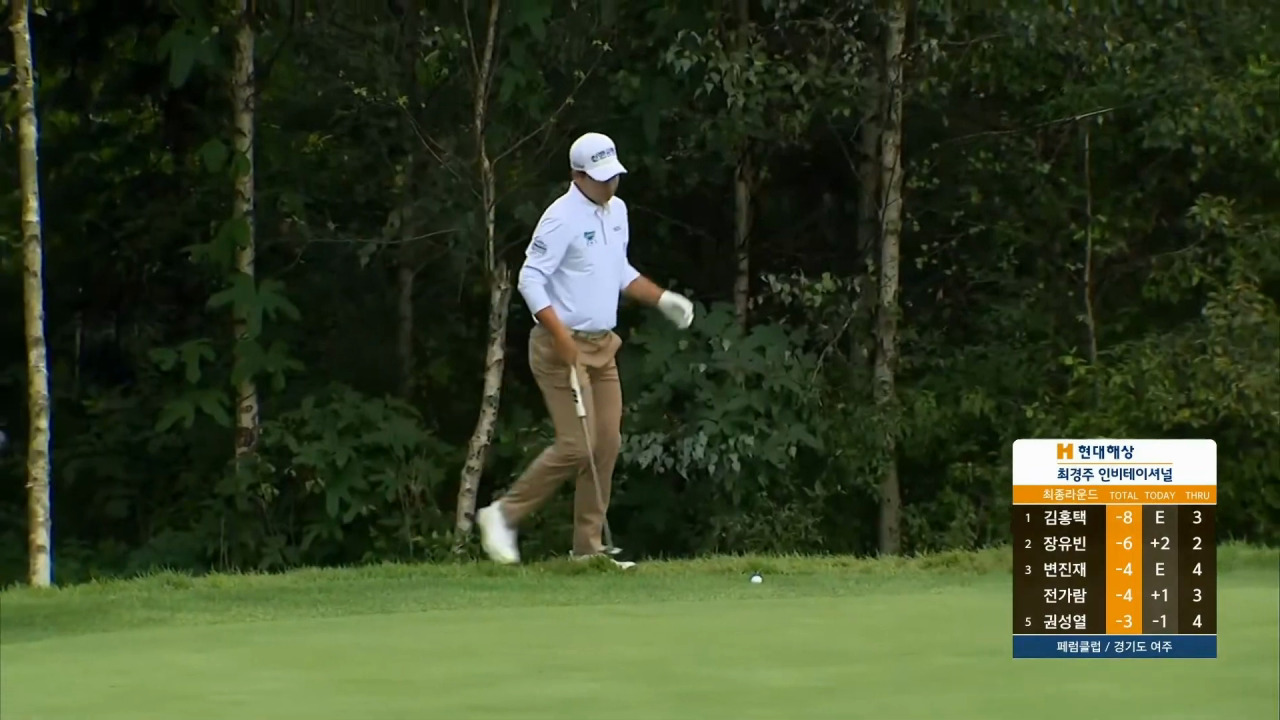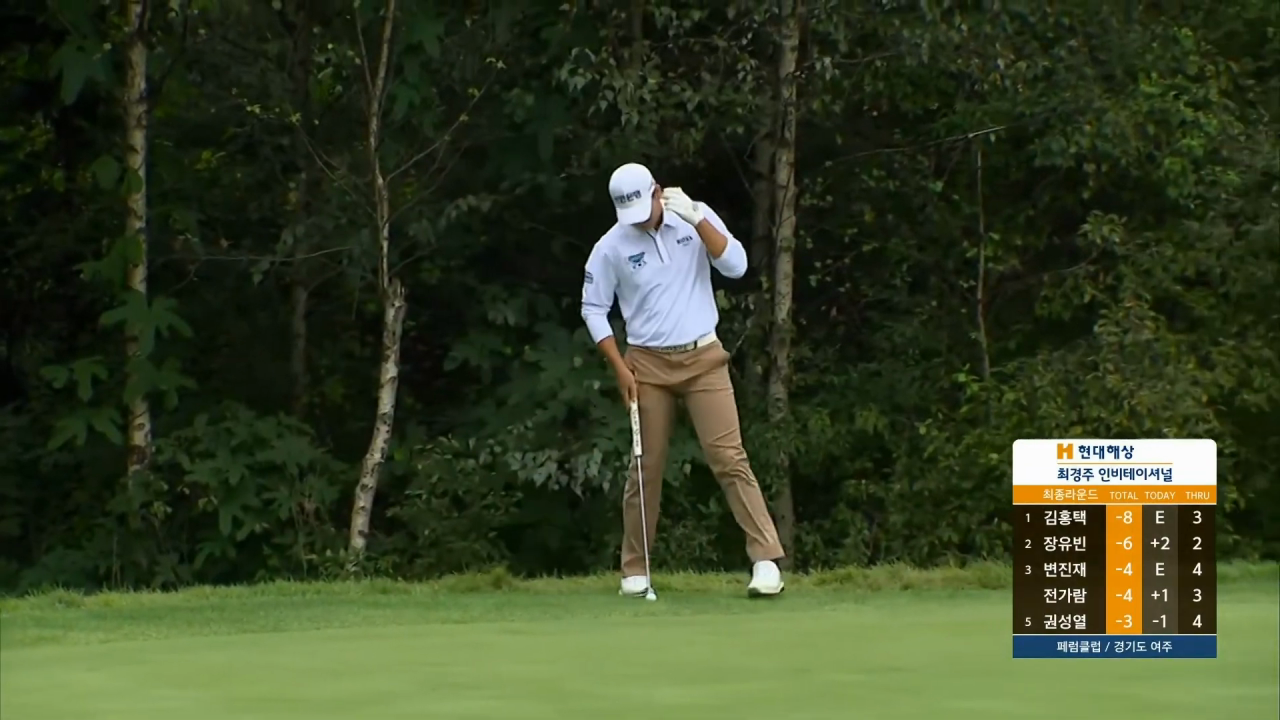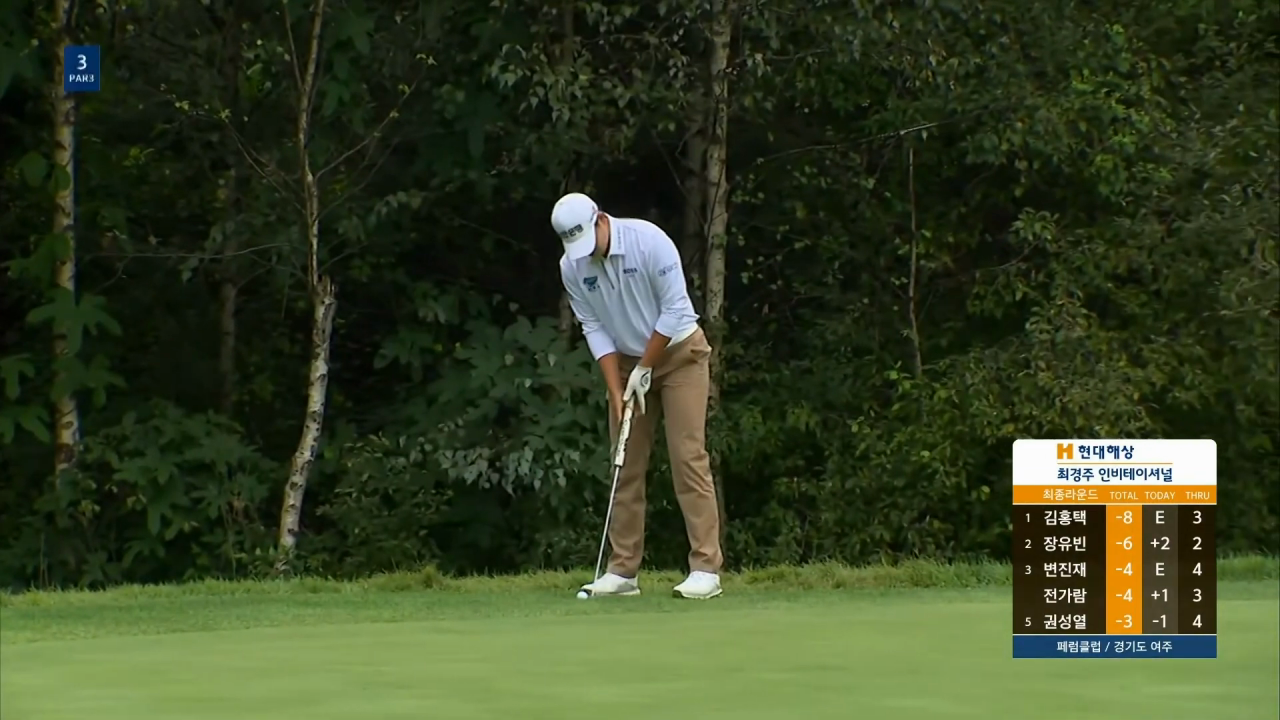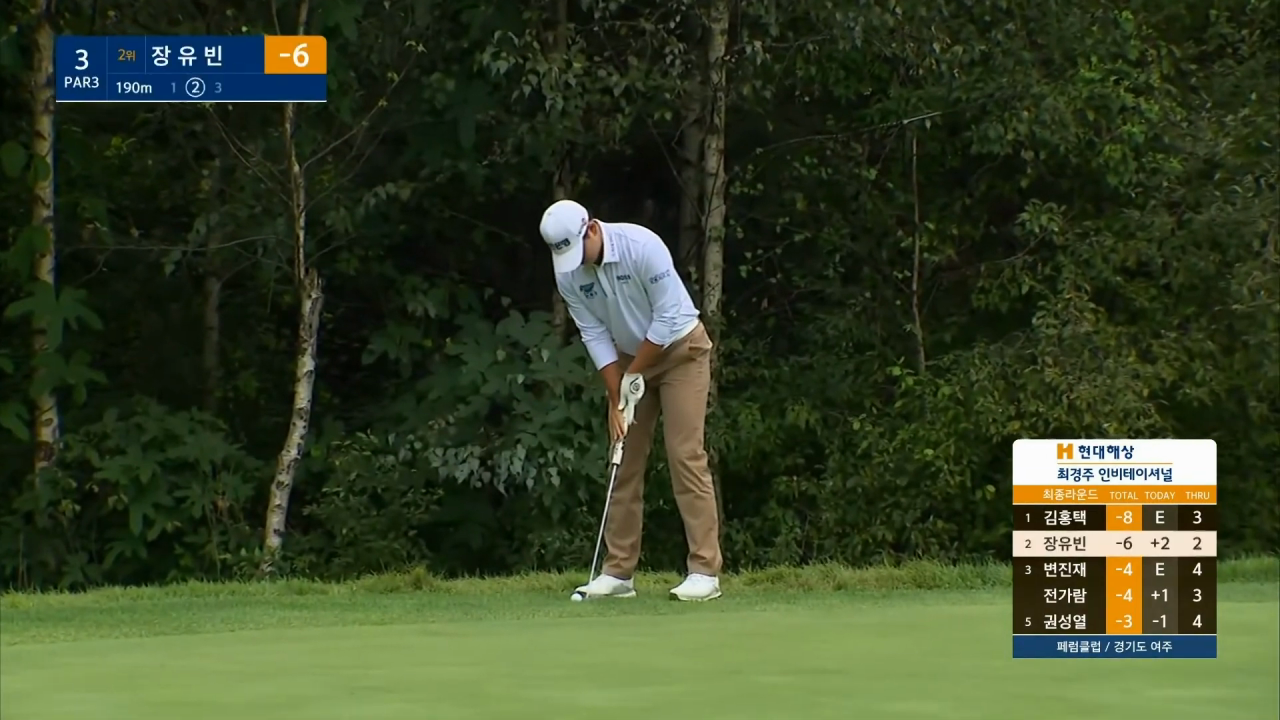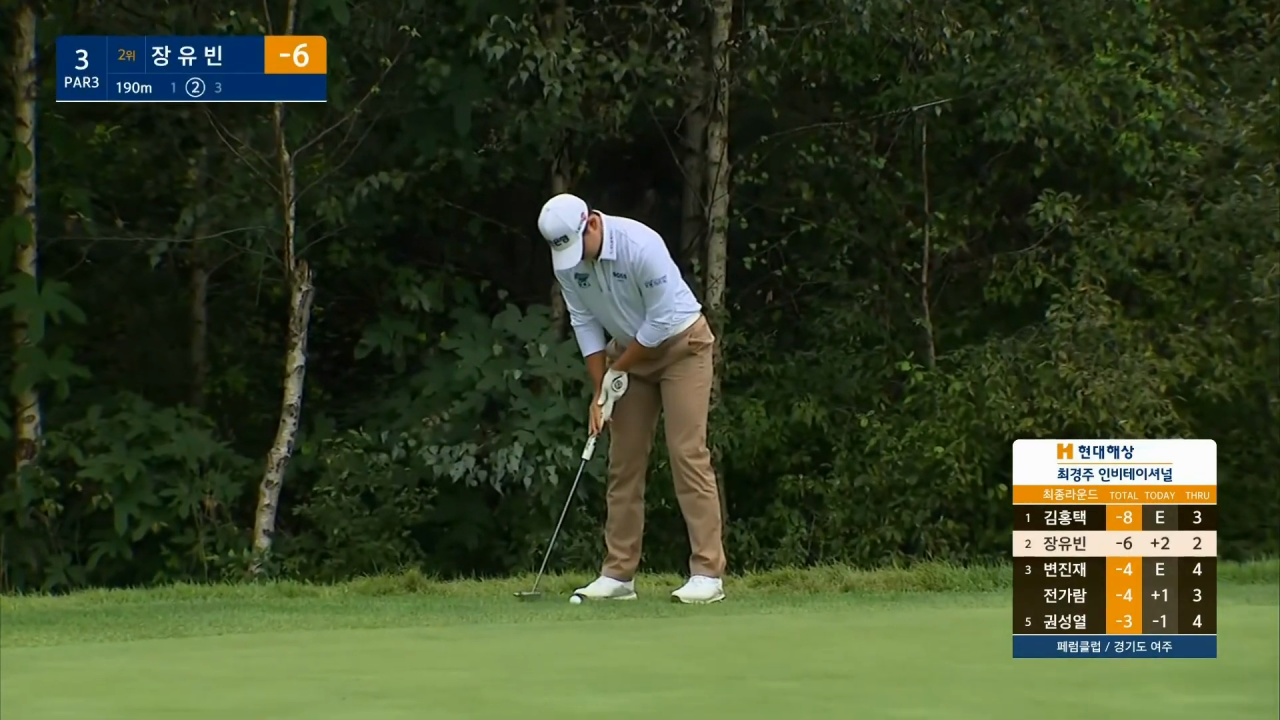
dt=1s
person 1, frame 1
left shoulder: (616, 210)
right shoulder: (561, 216)
right elbow: (530, 278)
left wrist: (663, 299)
right wrist: (560, 335)
left hip: (602, 345)
right hip: (562, 347)
left knee: (606, 447)
right knee: (575, 446)
left ankle: (587, 547)
right ankle: (505, 513)
person 1, frame 2
left shoulder: (697, 216)
right shoulder: (610, 246)
left elbow: (737, 266)
right elbow: (593, 308)
left wrist: (697, 219)
right wrist: (619, 367)
left hip: (704, 358)
right hip: (649, 364)
left knee: (729, 457)
right knee: (647, 467)
left ankle: (766, 561)
right ankle: (634, 570)
person 1, frame 3
left shoulder: (649, 240)
right shoulder: (571, 266)
left elbow: (675, 309)
right elbow: (594, 328)
left wrist: (644, 368)
right wrist: (615, 389)
left hip: (680, 353)
right hip: (627, 363)
left knee: (687, 456)
right knee: (627, 465)
left ankle: (705, 568)
right ankle: (623, 570)
person 1, frame 4
left shoulder: (642, 246)
right shoulder: (566, 273)
left elbow: (668, 318)
right elbow: (595, 335)
left wrist: (634, 375)
right wrist: (616, 399)
left hip: (680, 350)
right hip: (629, 356)
left knee: (685, 455)
right knee: (625, 461)
left ankle: (704, 571)
right ankle: (618, 572)
person 1, frame 5
left shoulder: (641, 245)
right shoulder: (564, 259)
left elbow: (661, 321)
right elbow: (584, 322)
left wrist: (617, 371)
right wrist: (599, 389)
left hip: (681, 344)
right hip: (629, 350)
left knee: (687, 453)
right knee: (624, 460)
left ankle: (707, 572)
right ankle: (618, 573)
